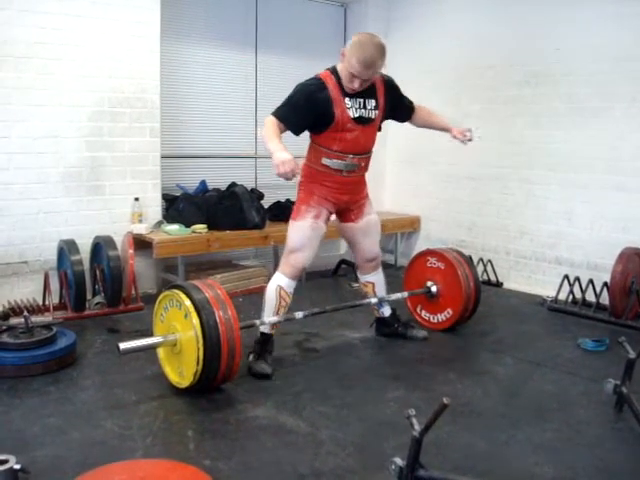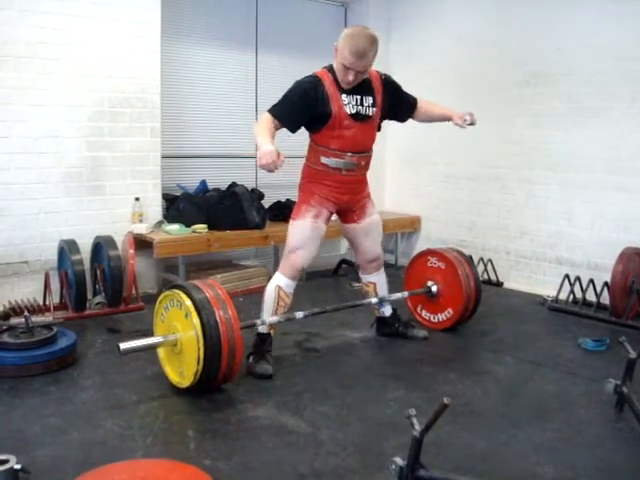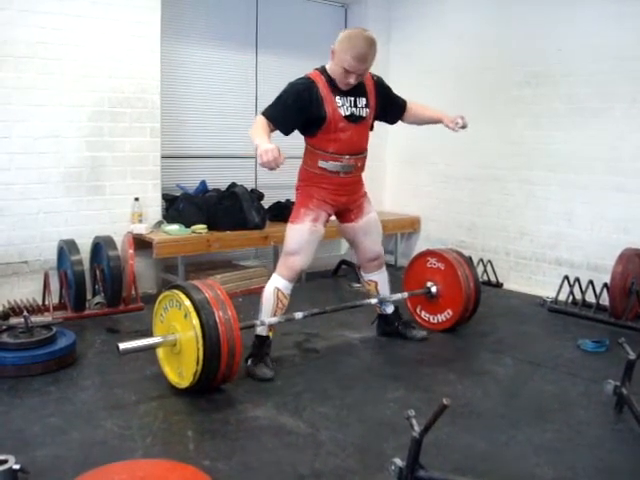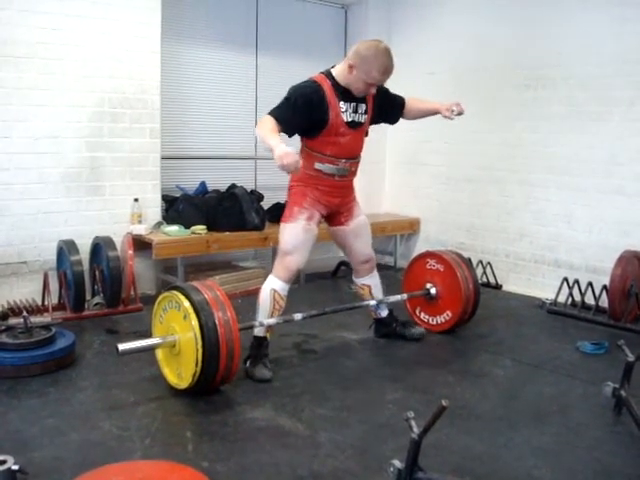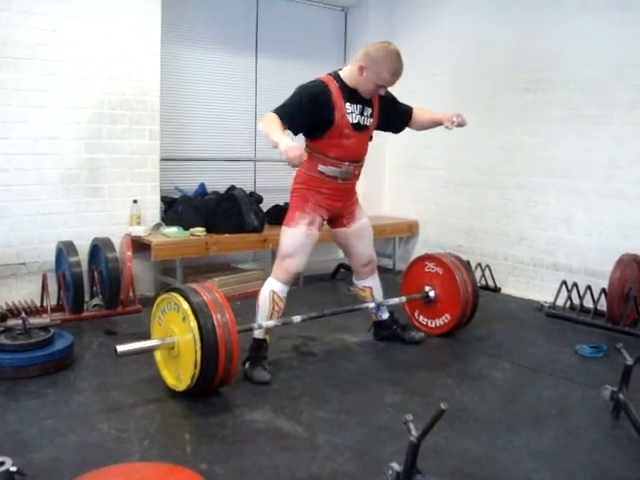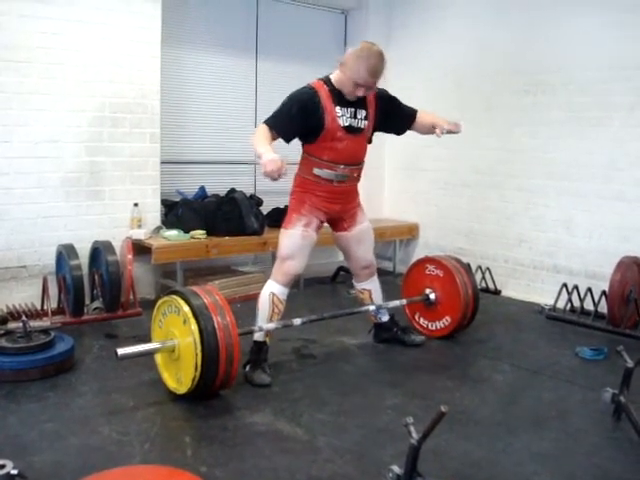
dt=0.4s
person 1, frame 1
left shoulder: (384, 88)
right shoulder: (315, 90)
left elbow: (411, 112)
right elbow: (271, 125)
left wrist: (449, 128)
right wrist: (279, 152)
left hip: (356, 190)
right hip: (318, 188)
left knee: (370, 258)
right knee: (293, 263)
left ankle: (386, 320)
right ankle: (263, 343)
person 1, frame 2
left shoulder: (382, 86)
right shoulder: (312, 87)
left elbow: (415, 108)
right elbow: (268, 120)
left wrist: (451, 114)
right wrist: (265, 144)
left hip: (357, 190)
right hip: (317, 189)
left knee: (372, 258)
right knee: (293, 264)
left ankle: (387, 320)
right ankle: (261, 344)
person 1, frame 3
left shoulder: (373, 87)
right shoulder: (306, 89)
left elbow: (405, 110)
right elbow: (261, 123)
left wrist: (442, 116)
right wrist: (264, 143)
left hip: (354, 191)
right hip: (316, 191)
left knee: (374, 257)
right knee: (290, 266)
left ankle: (388, 319)
right ankle: (260, 346)
person 1, frame 4
left shoulder: (372, 94)
right shoulder: (311, 92)
left elbow: (404, 107)
right elbow: (268, 123)
left wrist: (438, 106)
right wrist: (278, 146)
left hip: (344, 194)
right hip: (308, 192)
left knee: (365, 260)
right knee: (287, 267)
left ankle: (384, 320)
right ankle: (258, 348)
person 1, frame 5
left shoulder: (378, 98)
right shoulder: (318, 92)
left elbow: (410, 117)
right elbow: (269, 121)
left wrist: (442, 118)
right wrist: (284, 141)
left hip: (346, 196)
right hip: (311, 194)
left knee: (366, 262)
right knee: (286, 269)
left ankle: (383, 323)
right ankle: (257, 350)
person 1, frame 6
left shoulder: (376, 100)
right shoulder: (309, 98)
left elbow: (413, 119)
right elbow: (264, 131)
left wrist: (439, 123)
right wrist: (266, 153)
left hip: (348, 200)
right hip: (310, 197)
left knee: (366, 266)
right knee: (285, 271)
left ankle: (384, 326)
right ankle: (257, 352)
